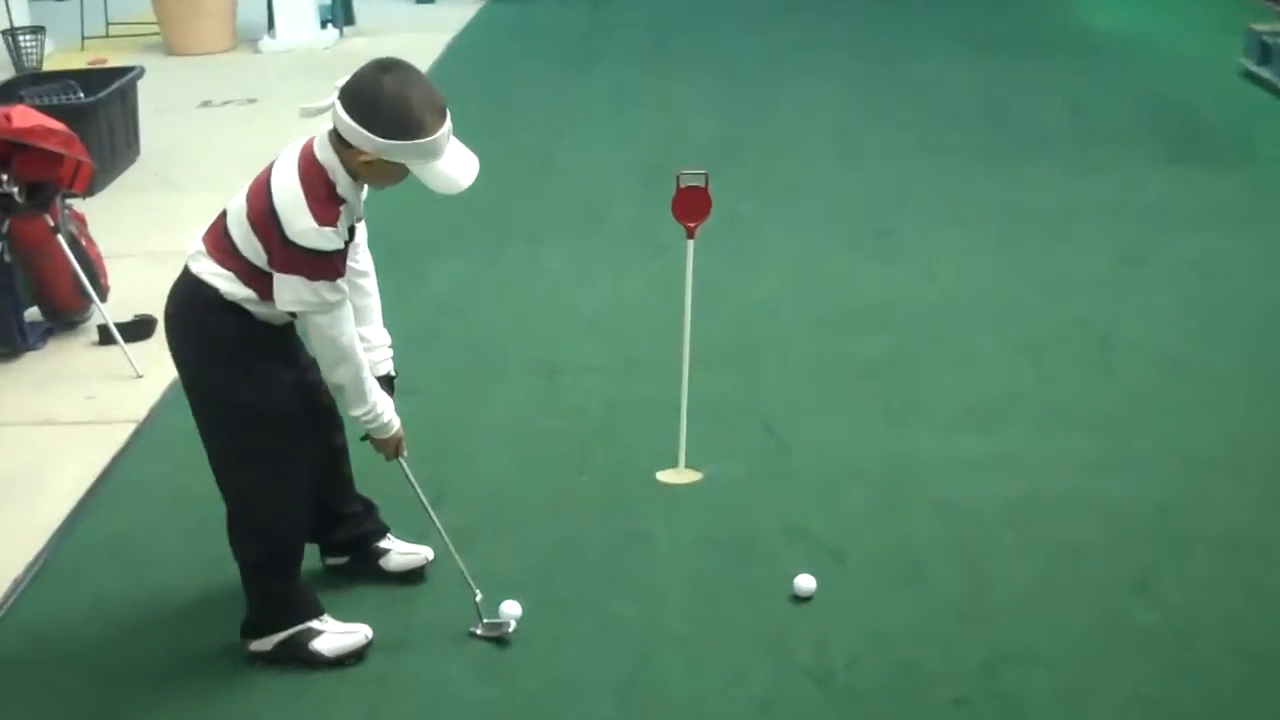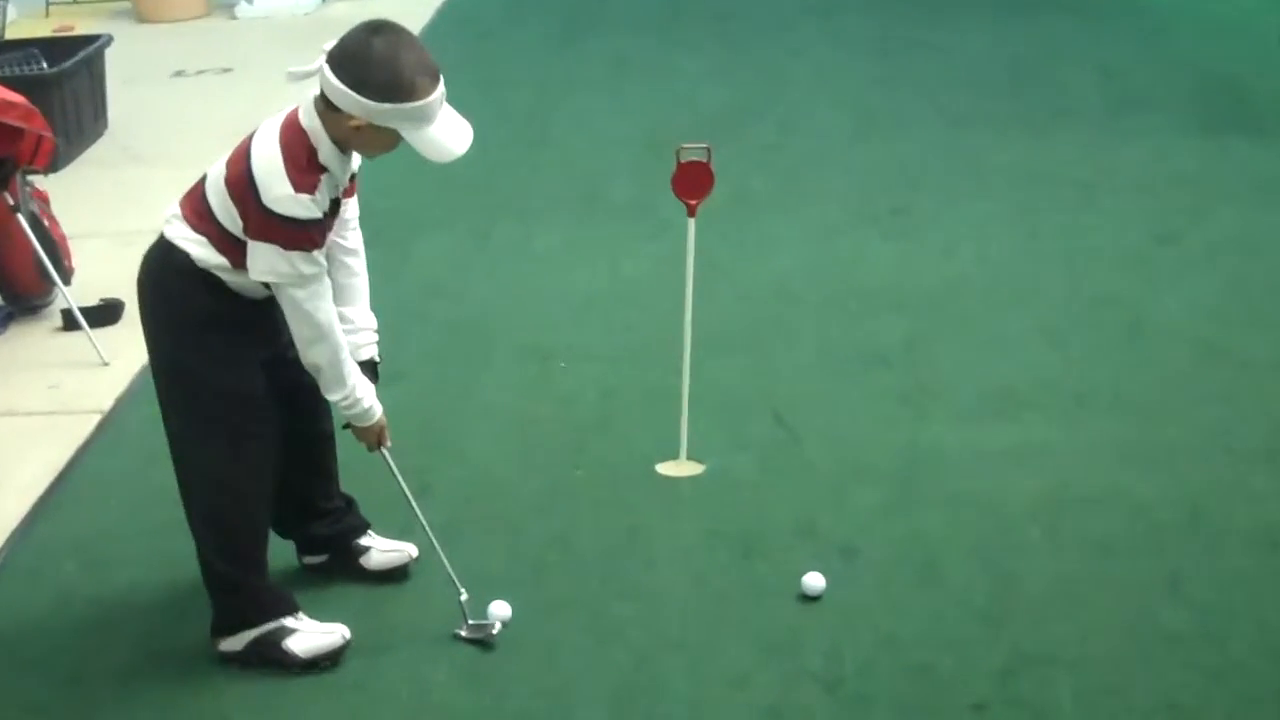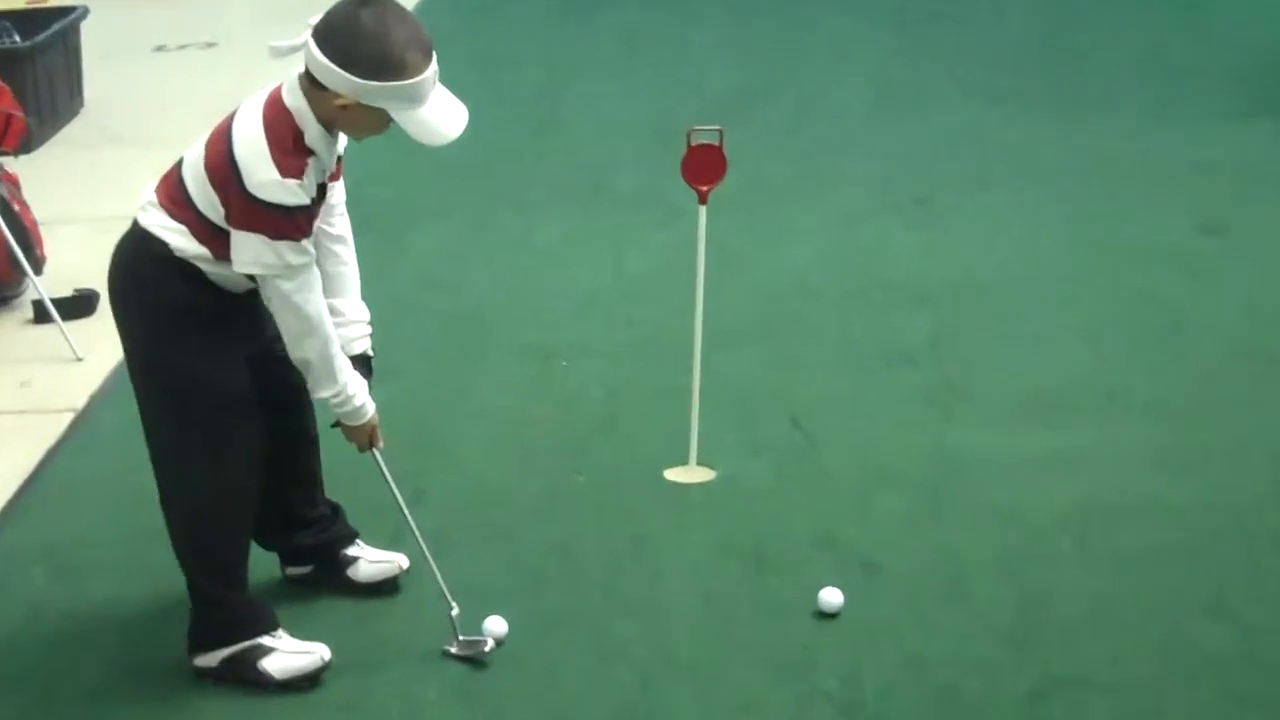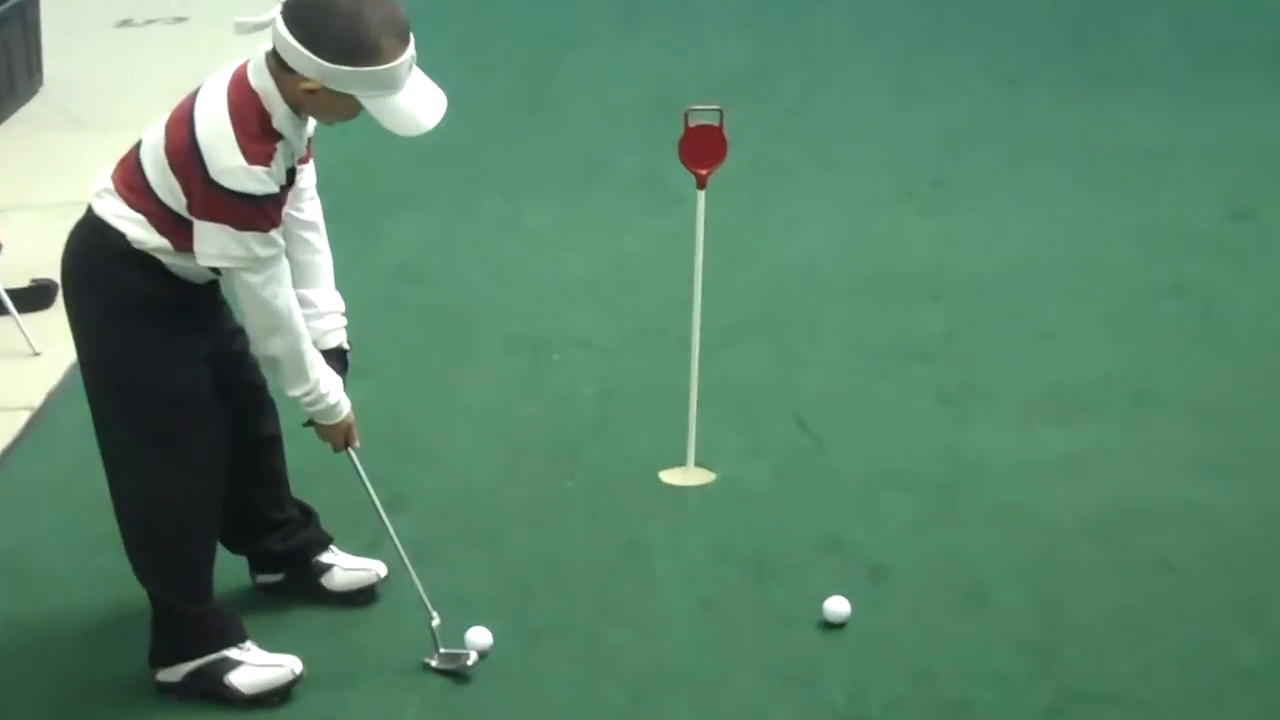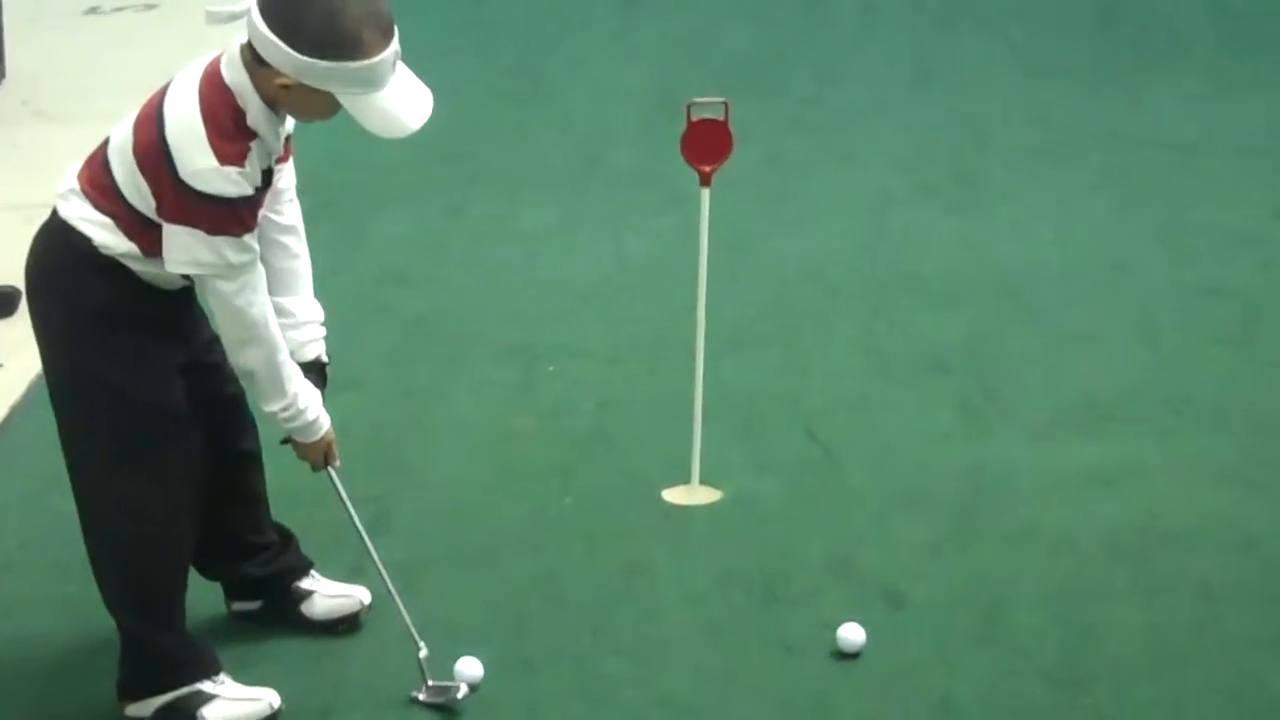
dt=0.2s
person 1, frame 1
right shoulder: (308, 217)
left elbow: (355, 267)
right elbow: (330, 329)
left wrist: (380, 368)
right wrist: (379, 417)
left hip: (257, 311)
right hip: (216, 325)
left knee: (317, 423)
right knee: (271, 462)
left ankle: (351, 540)
person 1, frame 2
left shoulder: (329, 134)
right shoulder: (288, 183)
left elbow: (345, 243)
right elbow: (308, 305)
left wrist: (363, 356)
right wrist: (358, 403)
left hip: (244, 286)
right hip: (192, 297)
left knee: (302, 409)
right knee: (232, 448)
left ankle: (328, 535)
person 1, frame 3
left shoulder: (315, 114)
right shoulder: (272, 167)
left elbow: (332, 230)
right elbow: (296, 300)
left wrist: (355, 346)
right wrist: (351, 400)
left hip: (220, 276)
right hip: (167, 288)
left knee: (283, 409)
right knee: (215, 450)
left ankle: (313, 545)
right ankle: (226, 632)
person 1, frame 4
left shoulder: (280, 94)
right shoulder: (236, 153)
left elbow: (301, 215)
right elbow: (264, 294)
left wrist: (329, 341)
right wrist: (323, 398)
left hip: (180, 267)
right hip: (125, 281)
left knee: (244, 408)
right knee: (176, 453)
left ankle: (286, 552)
right ankle: (191, 644)
person 1, frame 5
left shoulder: (257, 87)
right shoulder: (209, 152)
left elbow: (279, 218)
right elbow: (239, 303)
left wrist: (308, 354)
right wrist: (304, 415)
left hip: (153, 271)
right hip: (93, 285)
left knee: (222, 426)
right knee: (146, 471)
left ankle: (264, 578)
